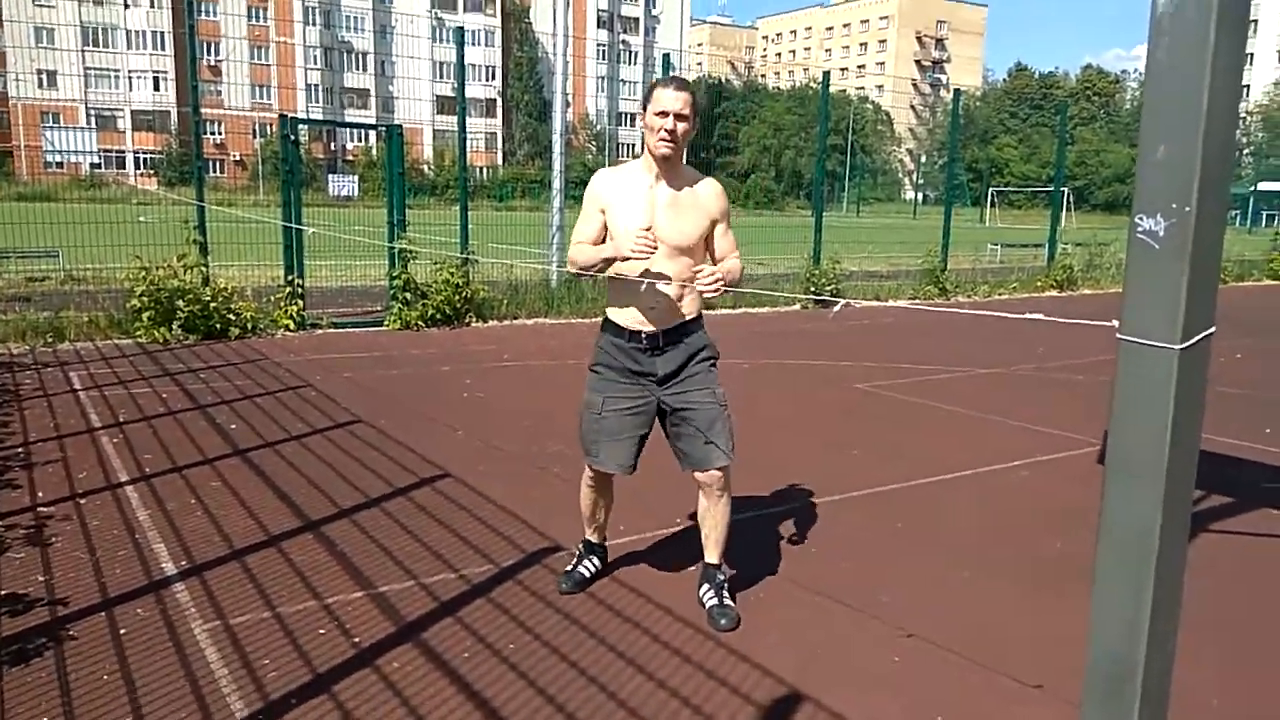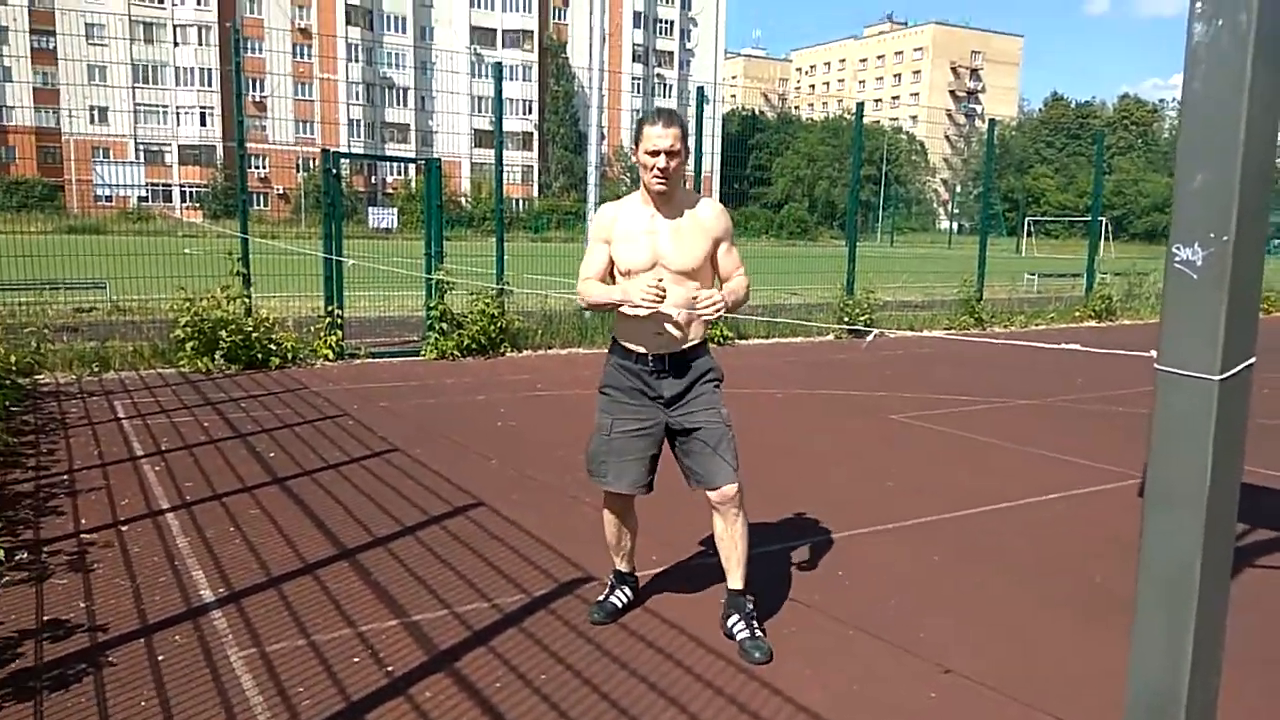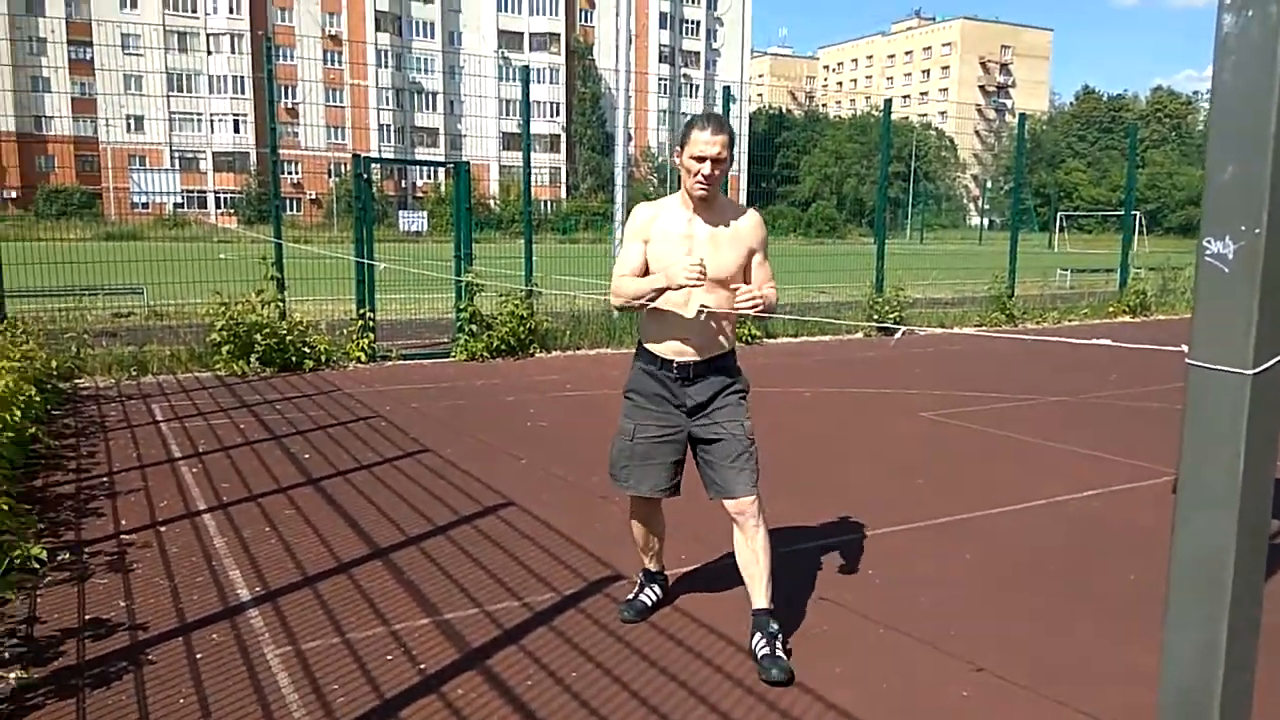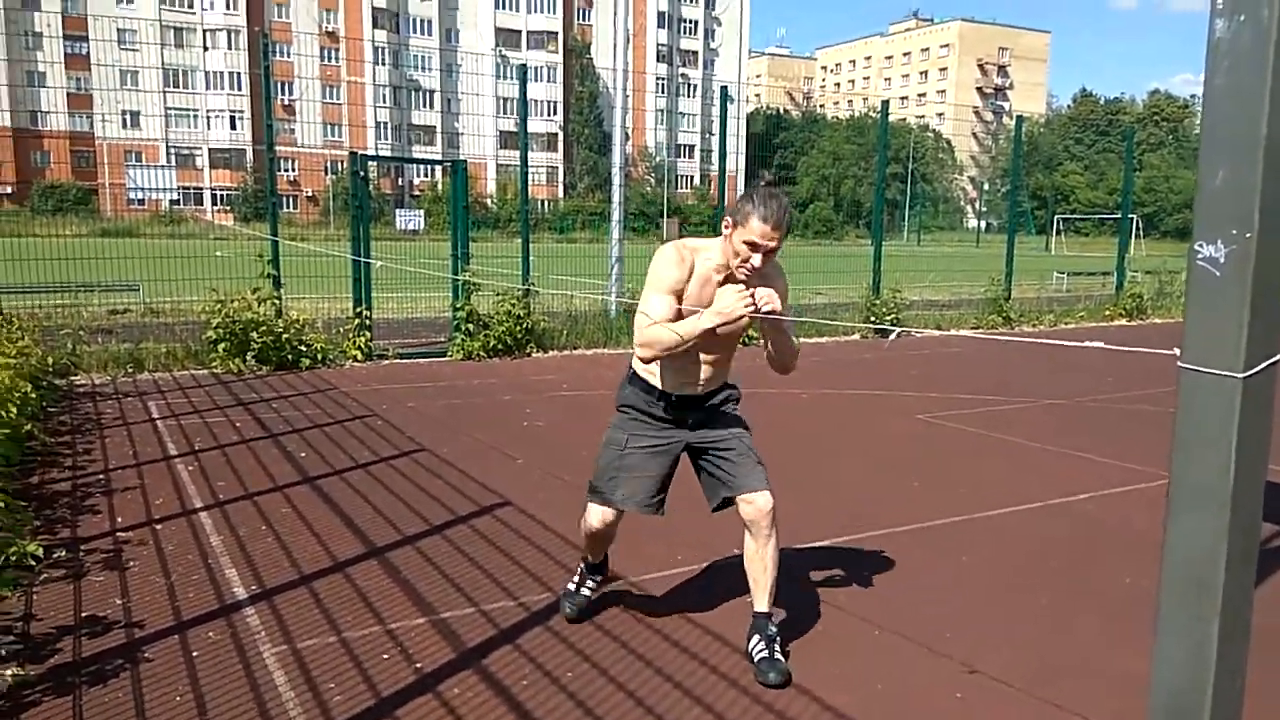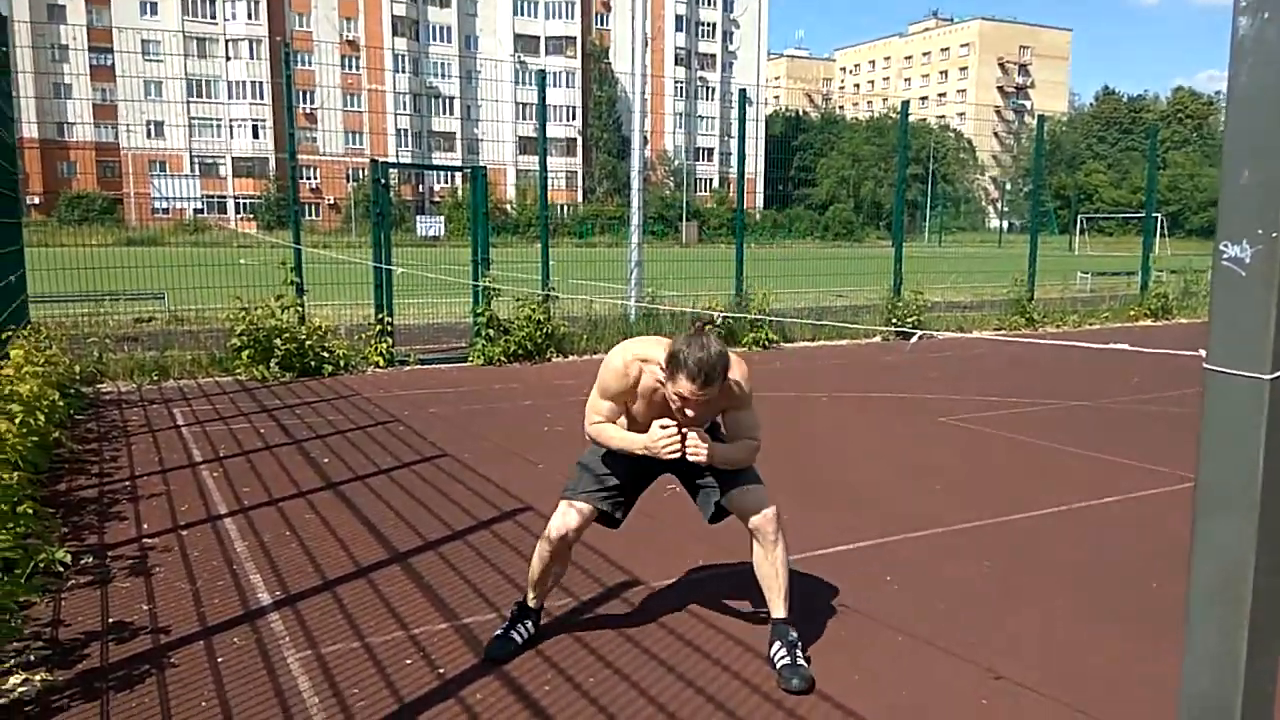
dt=0.3s
person 1, frame 1
left shoulder: (711, 193)
right shoulder: (607, 183)
left elbow: (732, 263)
right elbow: (574, 260)
left wrist: (721, 277)
right wrist: (613, 250)
left hip: (686, 348)
right hip: (620, 348)
left knee: (713, 471)
right knee: (601, 466)
left ankle: (712, 577)
right ankle: (593, 550)
person 1, frame 2
left shoulder: (711, 215)
right shoulder: (610, 217)
left elbow: (740, 282)
right elbow: (585, 292)
left wrist: (724, 299)
right wrist: (623, 292)
left hip: (692, 371)
right hip: (628, 372)
left knee: (726, 492)
right knee: (617, 491)
left ankle: (738, 606)
right ankle: (623, 580)
person 1, frame 3
left shoulder: (748, 221)
right shoulder: (646, 216)
left elbow: (769, 304)
right elbow: (618, 292)
left wrist: (757, 296)
right wrist: (668, 280)
left hip: (719, 379)
right hip: (654, 376)
left knee: (744, 505)
right knee: (641, 495)
left ankle: (763, 624)
right ankle: (653, 578)
person 1, frame 4
left shoulder: (769, 277)
right shoulder: (678, 259)
left elbow: (785, 364)
right elbow: (647, 344)
left wrist: (775, 323)
right wrist: (715, 316)
left hip: (714, 404)
right hip: (650, 402)
left knee: (760, 508)
right knee: (599, 518)
left ankle: (762, 630)
right ankle: (592, 569)
person 1, frame 5
left shoulder: (733, 377)
right shoulder: (626, 363)
left elbow: (749, 447)
right elbow: (595, 426)
left wrist: (713, 452)
right wrist: (633, 442)
left hip: (704, 451)
right hip: (628, 443)
left knee: (764, 519)
right knee: (561, 527)
left ankle: (782, 636)
right ankle: (526, 615)
